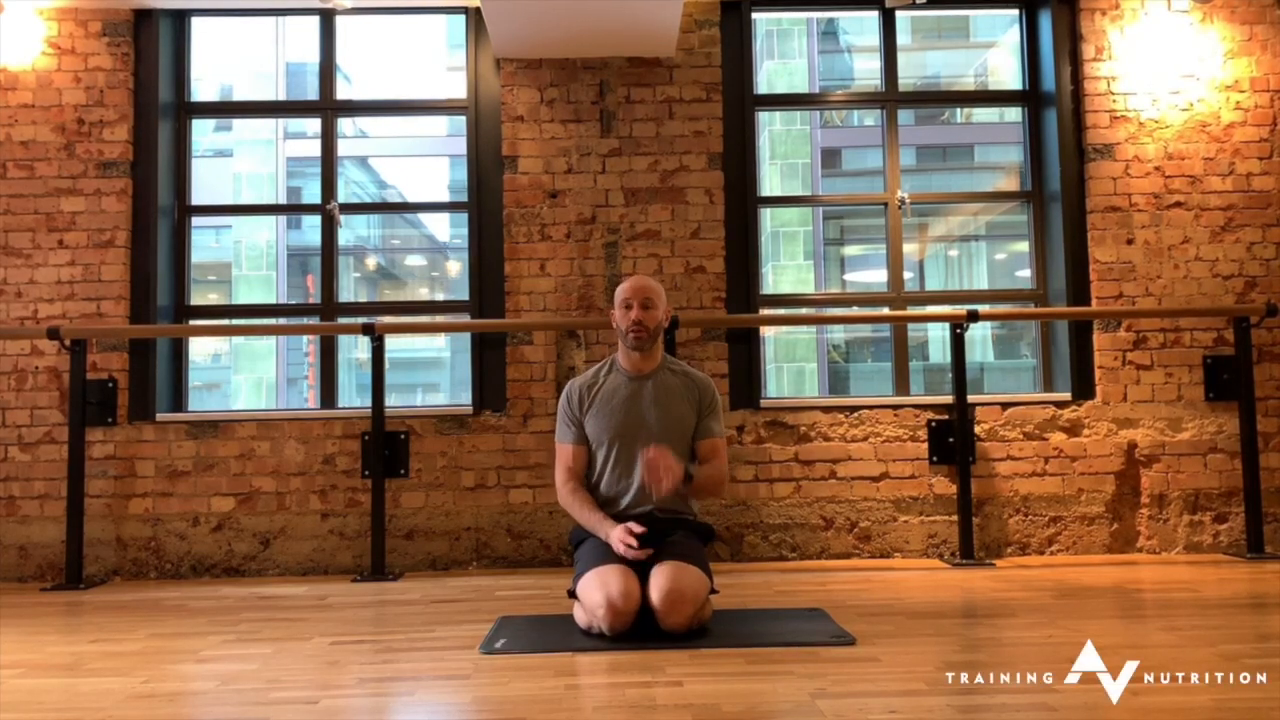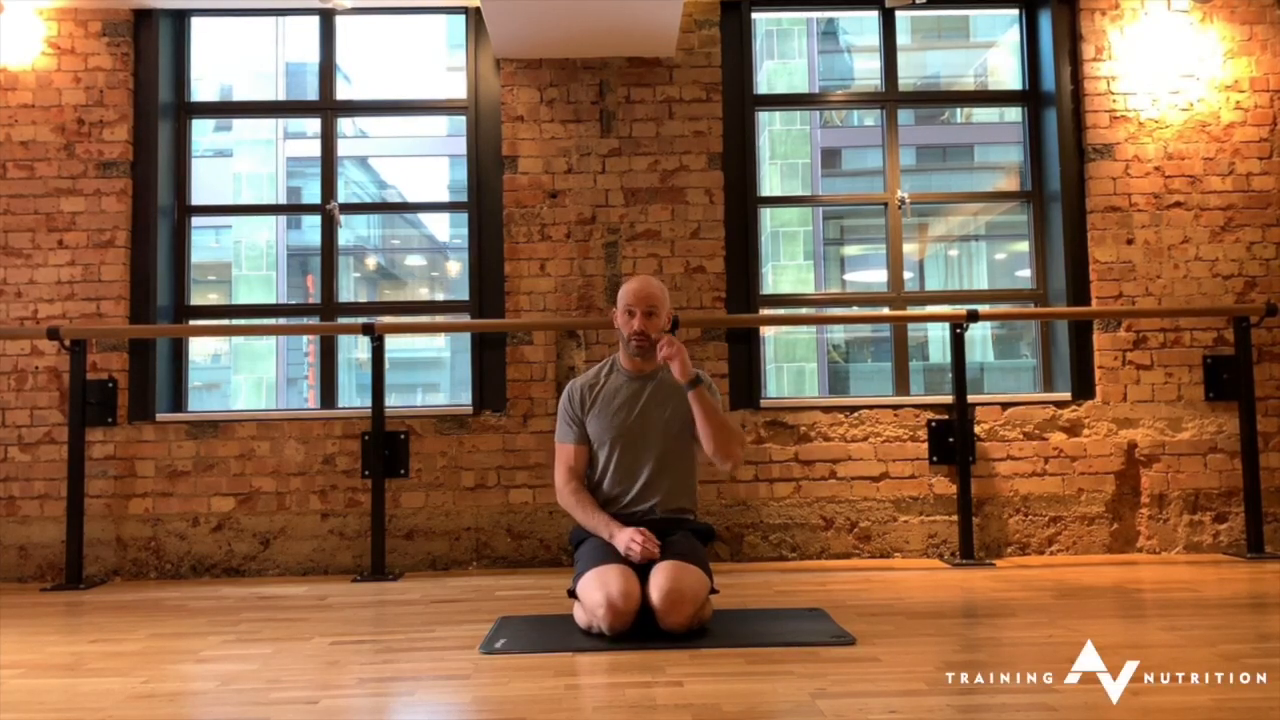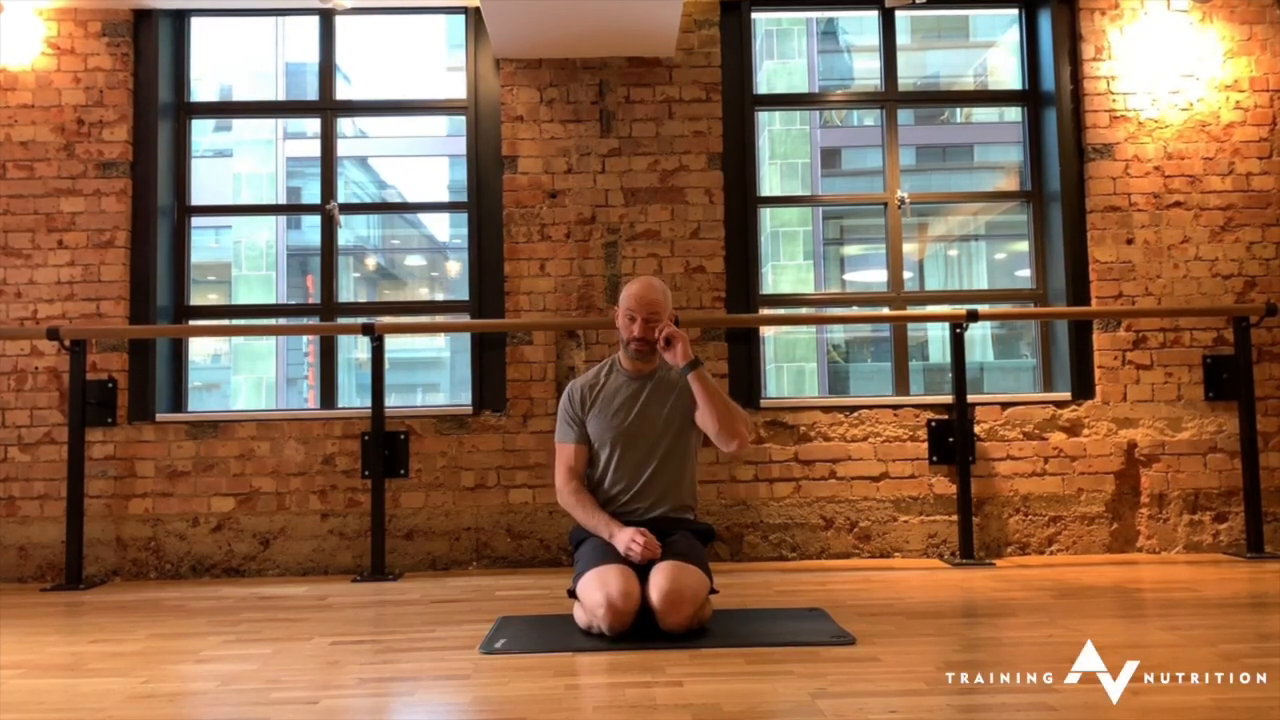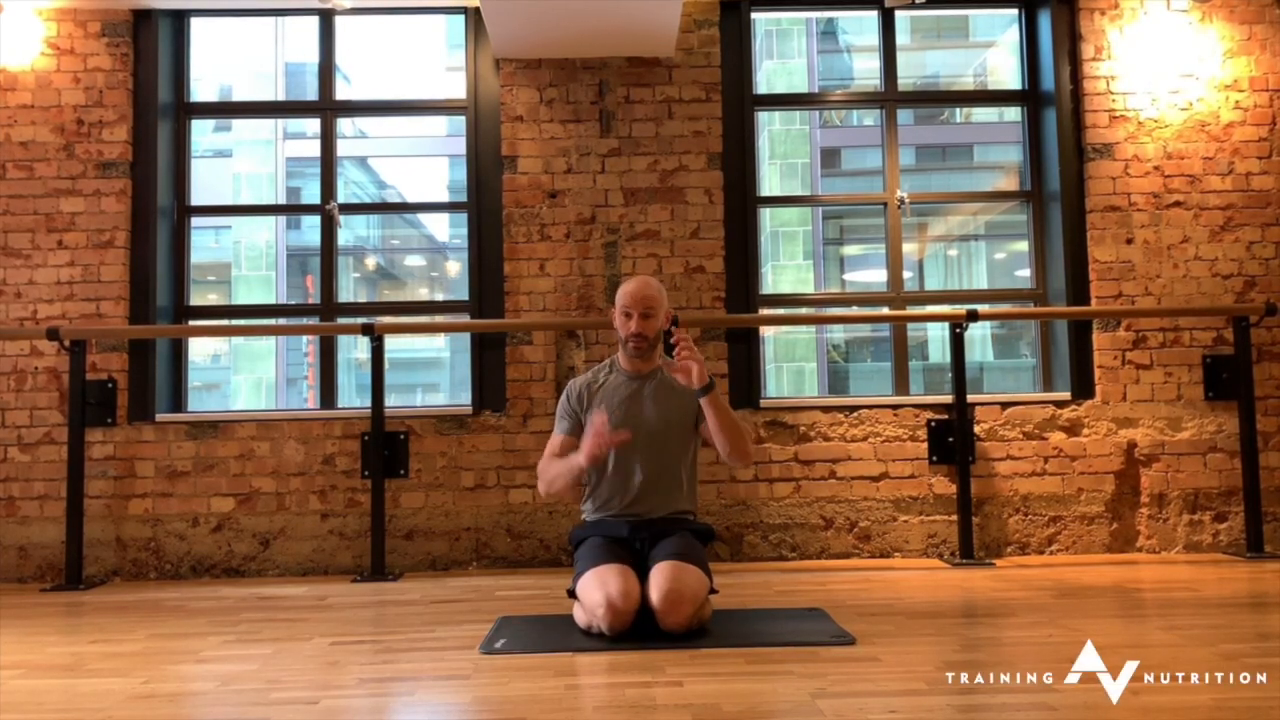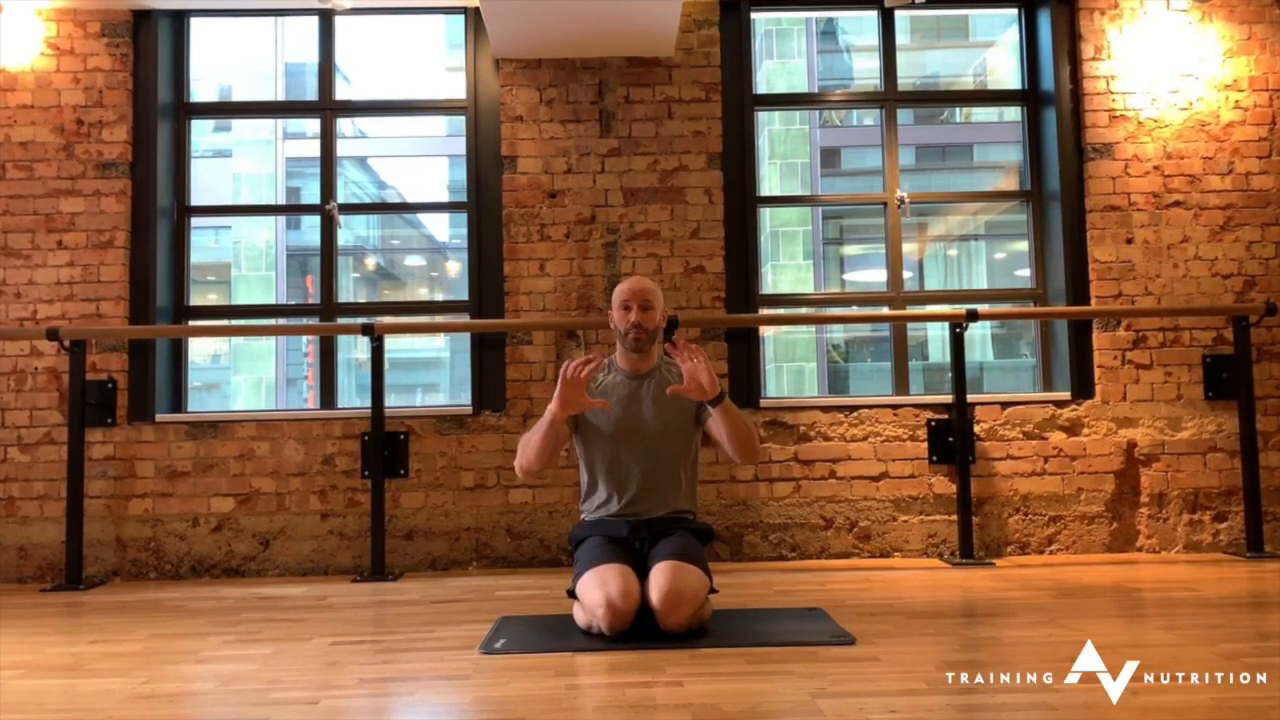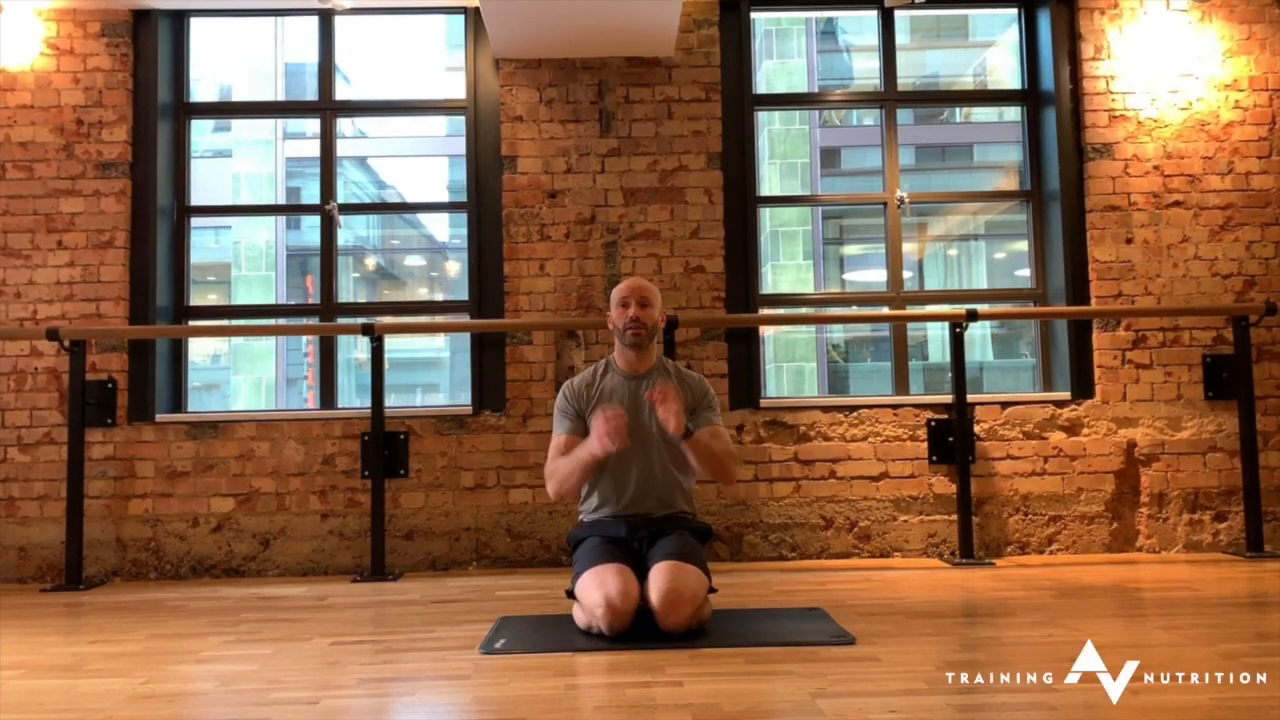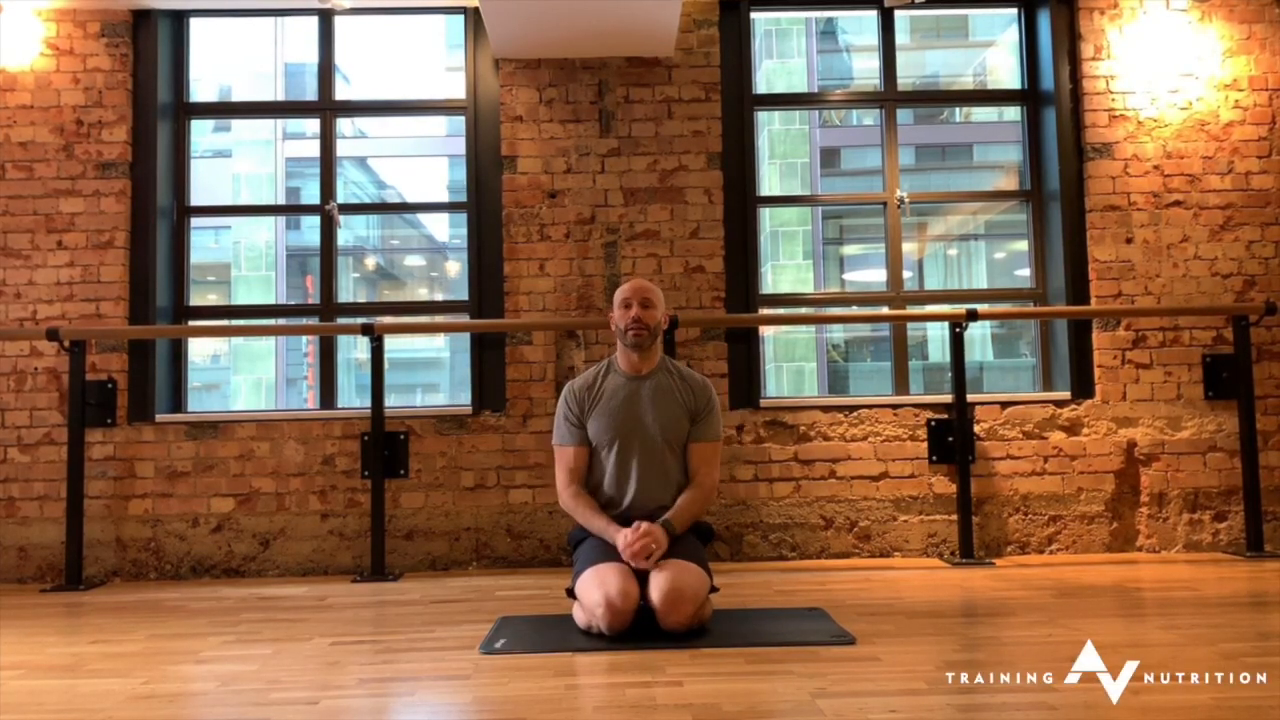
dt=0.3s
person 1, frame 1
left shoulder: (698, 387)
right shoulder: (580, 391)
left elbow: (718, 476)
right elbow: (568, 483)
left wrist: (683, 475)
right wrist: (609, 529)
left hip: (675, 527)
right hip: (604, 529)
left knee: (675, 609)
right knee: (613, 610)
left ankle: (649, 593)
right ankle: (587, 595)
person 1, frame 2
left shoulder: (692, 384)
right shoulder: (581, 391)
left elbow: (731, 457)
right elbow: (567, 484)
left wrist: (691, 381)
right wrist: (616, 532)
left hip: (676, 527)
right hip: (605, 530)
left knee: (676, 608)
right knee: (614, 609)
left ankle: (649, 591)
right ankle: (588, 598)
person 1, frame 3
left shoulder: (690, 383)
right shoulder: (581, 392)
left elbow: (735, 440)
right elbow: (567, 484)
left wrist: (690, 365)
right wrist: (615, 532)
left hip: (675, 527)
right hip: (605, 531)
left knee: (675, 608)
right knee: (614, 609)
left ankle: (648, 593)
right ankle: (588, 597)
person 1, frame 4
left shoulder: (689, 387)
right shoulder: (581, 390)
left elbow: (741, 457)
right elbow: (546, 481)
left wrist: (705, 388)
right wrist: (582, 458)
left hip: (674, 528)
right hip: (605, 528)
left knee: (675, 608)
right knee: (612, 610)
left ankle: (647, 592)
right ankle: (588, 599)
person 1, frame 5
left shoulder: (688, 384)
right shoulder: (583, 386)
left elbow: (748, 454)
right elbow: (526, 467)
left wrist: (716, 397)
right wrist: (556, 411)
left hip: (673, 527)
right hip: (604, 528)
left knee: (675, 608)
right knee: (613, 610)
right ankle: (588, 596)
person 1, frame 6
left shoulder: (693, 387)
right shoulder: (577, 391)
left elbow: (726, 470)
right elbow: (556, 484)
left wrist: (682, 431)
right wrist: (592, 447)
left hip: (672, 526)
right hip: (603, 528)
left knee: (674, 609)
right knee: (611, 609)
right ankle: (588, 596)
person 1, frame 7
left shoulder: (696, 390)
right shoulder: (579, 392)
left elbow: (705, 482)
right elbow: (568, 489)
left wrist: (664, 529)
right wrist: (617, 534)
left hip: (673, 531)
right hip: (603, 531)
left knee: (675, 608)
right knee: (612, 609)
right ankle: (587, 596)
